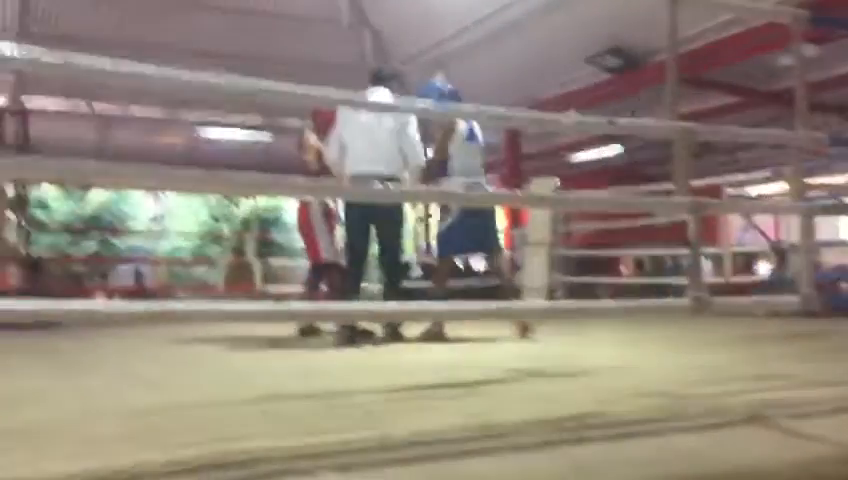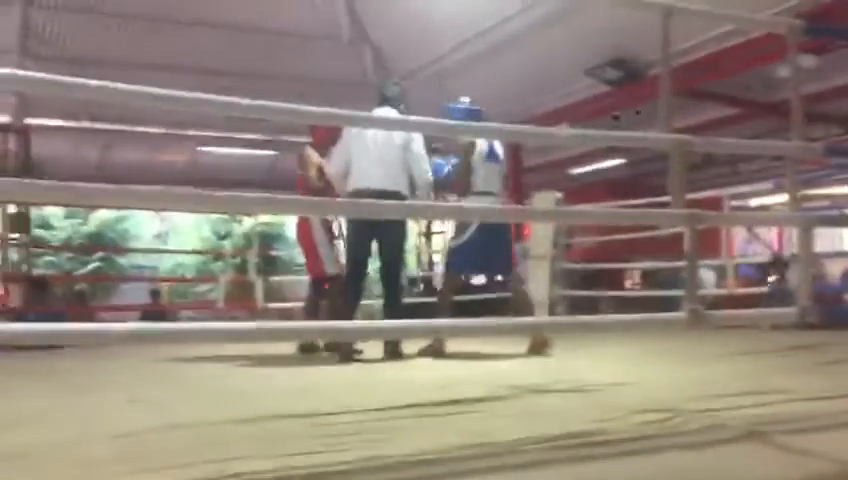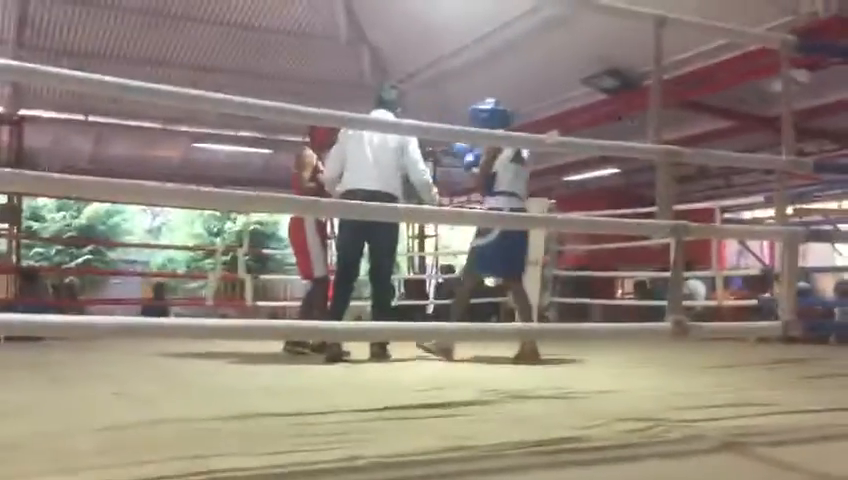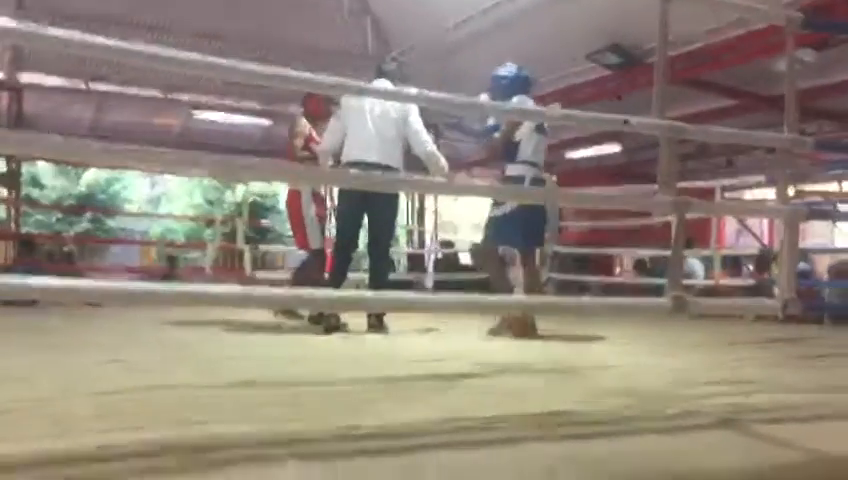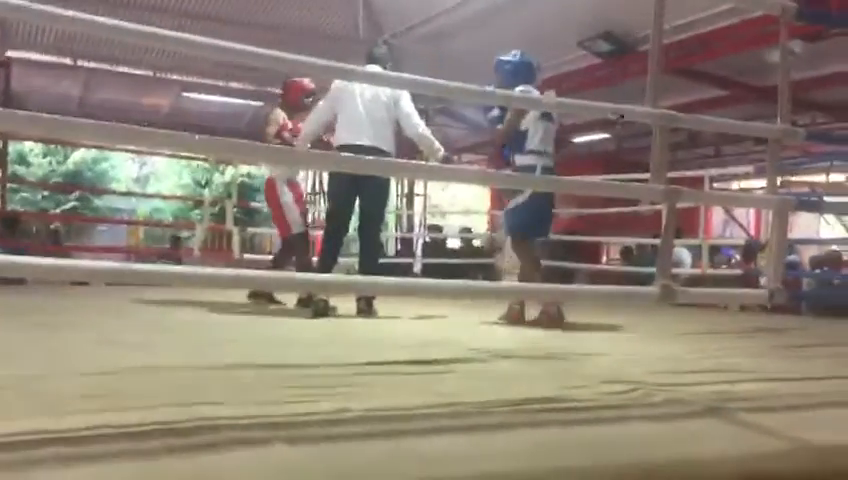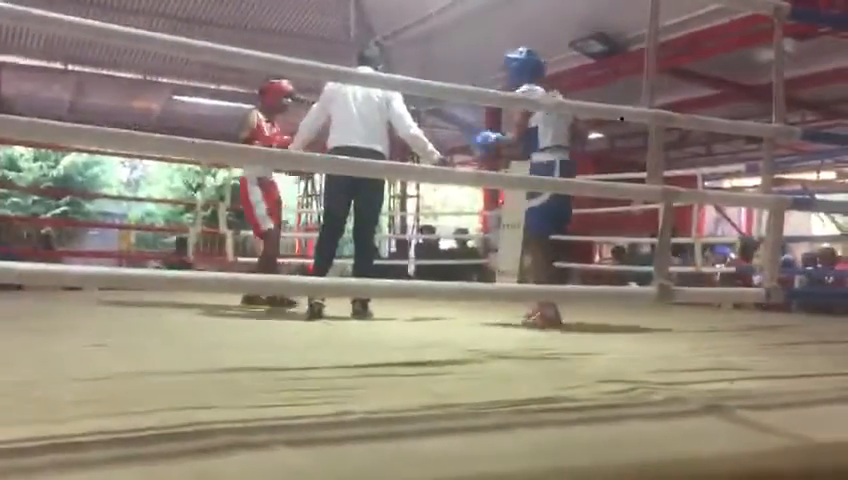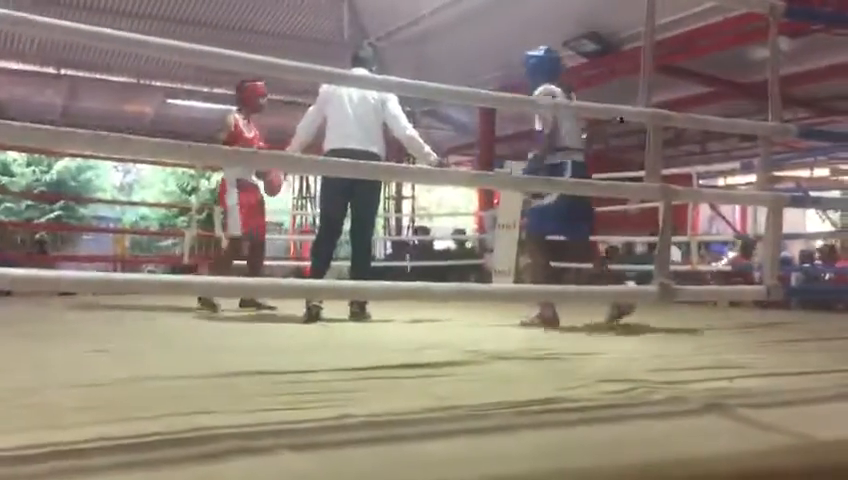
dt=0.2s
person 1, frame 1
left shoulder: (348, 109)
right shoulder: (401, 111)
left elbow: (332, 155)
right elbow: (416, 156)
right wrist: (409, 180)
left hip: (357, 186)
right hip: (388, 187)
left knee: (355, 255)
right knee: (390, 255)
left ankle: (347, 323)
right ankle: (391, 323)
person 1, frame 2
left shoulder: (355, 126)
right shoulder: (407, 129)
left elbow: (334, 170)
right elbow: (422, 174)
left wrist: (348, 194)
right wrist: (422, 199)
left hip: (361, 201)
right hip: (392, 202)
left knee: (355, 271)
right knee: (391, 272)
right ankle: (391, 340)
person 1, frame 3
left shoulder: (351, 128)
right shoulder: (403, 132)
left elbow: (330, 172)
right elbow: (419, 175)
left wrist: (337, 195)
right wrist: (433, 200)
left hip: (353, 201)
right hip: (385, 204)
left knee: (345, 272)
right knee: (381, 274)
left ankle: (332, 339)
right ankle: (378, 343)
person 1, frame 4
left shoulder: (352, 98)
right shoulder: (404, 103)
left elbow: (330, 141)
right elbow: (422, 144)
left wrist: (324, 165)
right wrist: (443, 170)
left hip: (354, 173)
right hip: (386, 175)
left knee: (344, 243)
right knee: (379, 246)
left ankle: (330, 310)
right ankle: (375, 314)
person 1, frame 5
left shoulder: (343, 83)
right shoulder: (394, 87)
left elbow: (317, 118)
right elbow: (414, 127)
left wrist: (299, 145)
right wrist: (439, 154)
left hip: (346, 156)
right hip: (378, 160)
left knee: (335, 226)
right knee: (370, 230)
right ankle: (365, 298)
person 1, frame 6
left shoulder: (335, 85)
right shoulder: (386, 89)
left elbow: (311, 122)
right elbow: (407, 128)
left wrist: (292, 151)
right wrist: (434, 156)
left hip: (340, 158)
right hip: (372, 161)
left knee: (331, 228)
right knee: (365, 232)
left ankle: (316, 297)
right ankle: (359, 300)
person 1, frame 7
left shoulder: (330, 87)
right shoulder: (381, 90)
left elbow: (308, 124)
right elbow: (403, 129)
left wrist: (289, 154)
right wrist: (431, 158)
left hip: (336, 160)
right hip: (368, 163)
left knee: (327, 231)
right knee: (362, 234)
left ankle: (313, 299)
right ankle: (357, 303)
person 2, frame 1
left shoulder: (446, 122)
right shoulder: (473, 124)
left elbow: (437, 165)
left wrist: (428, 170)
right wrist: (436, 169)
right hip: (479, 192)
left knee: (444, 259)
right knee: (493, 255)
left ankle: (437, 325)
person 2, frame 2
left shoulder: (468, 141)
right shoulder: (495, 144)
left elbow: (462, 186)
left wrist: (451, 172)
left knee: (451, 275)
right knee: (509, 276)
left ankle: (438, 341)
right ankle: (538, 334)
person 2, frame 3
right shoulder: (519, 147)
left elbow: (481, 182)
left wrist: (472, 163)
right wrist: (479, 163)
left hip: (499, 215)
right hip: (518, 215)
left knee: (470, 276)
right knee: (513, 281)
left ankle: (446, 341)
right ankle: (528, 345)
person 2, frame 4
left shoulder: (518, 105)
left elbow: (498, 146)
left wrist: (492, 128)
left hip: (519, 183)
right hip: (534, 185)
left knee: (488, 247)
right knee: (526, 254)
left ankle: (512, 309)
right ankle: (524, 319)
person 2, frame 5
left shoulder: (522, 95)
left elbow: (503, 135)
left wrist: (494, 117)
left hip: (530, 173)
right hip: (544, 173)
left knee: (520, 240)
right knee: (525, 241)
left ankle: (549, 306)
right ankle: (516, 308)
person 2, frame 6
left shoulder: (526, 93)
right shoulder: (554, 96)
left elbow: (518, 138)
right elbow: (575, 133)
left wrist: (491, 141)
left hip: (546, 169)
right hip: (562, 167)
left knee: (535, 240)
right knee: (540, 239)
left ankle: (546, 309)
right ankle: (544, 306)
person 2, frame 7
left shoulder: (543, 92)
right shoulder: (570, 96)
left elbow: (550, 131)
right elbow: (580, 136)
left wrist: (533, 162)
left hip: (557, 169)
right hip: (577, 170)
left knee: (535, 238)
right knee: (581, 241)
left ankle: (546, 310)
person 3, frame 1
left shoulder: (319, 143)
right shoulder: (310, 138)
right elbow: (311, 170)
left hip: (322, 207)
right hip: (315, 208)
left knee: (321, 267)
right knee: (332, 265)
left ankle: (308, 322)
person 3, frame 2
left shoulder: (319, 156)
right shoulder: (310, 154)
right elbow: (311, 185)
right wrist: (334, 189)
left hip: (321, 222)
right hip: (314, 222)
left knee: (320, 281)
right knee: (334, 279)
left ankle: (309, 338)
person 3, frame 3
left shoulder: (316, 159)
right shoulder: (307, 155)
right elbow: (302, 188)
right wrist: (326, 188)
left hip: (314, 223)
right hip: (306, 224)
left knee: (318, 283)
right knee: (320, 281)
left ankle: (298, 337)
right ankle: (319, 340)
person 3, frame 4
left shoulder: (313, 129)
right shoulder: (301, 124)
right elbow: (295, 155)
right wrist: (319, 155)
left hip: (313, 195)
right hip: (303, 194)
left knee: (315, 253)
right knee: (317, 252)
person 3, frame 5
left shoulder: (294, 123)
right shoulder: (277, 115)
right elbow: (268, 143)
right wrist: (292, 142)
left hip: (291, 184)
right hip: (279, 183)
left knee: (290, 242)
right knee: (299, 237)
left ankle: (261, 288)
right ankle: (307, 294)
person 3, frame 6
left shoulder: (276, 127)
right shoulder: (253, 117)
right wrist: (266, 147)
left hip: (269, 184)
right hip: (253, 183)
left knee: (273, 239)
right knee: (270, 235)
left ankle: (254, 292)
person 3, frame 7
left shoulder: (253, 126)
right shoulder: (231, 120)
left wrist: (266, 177)
right wrist: (248, 151)
left hip: (252, 187)
right hip: (234, 185)
left knee: (258, 241)
right knee: (236, 239)
left ankle: (250, 297)
